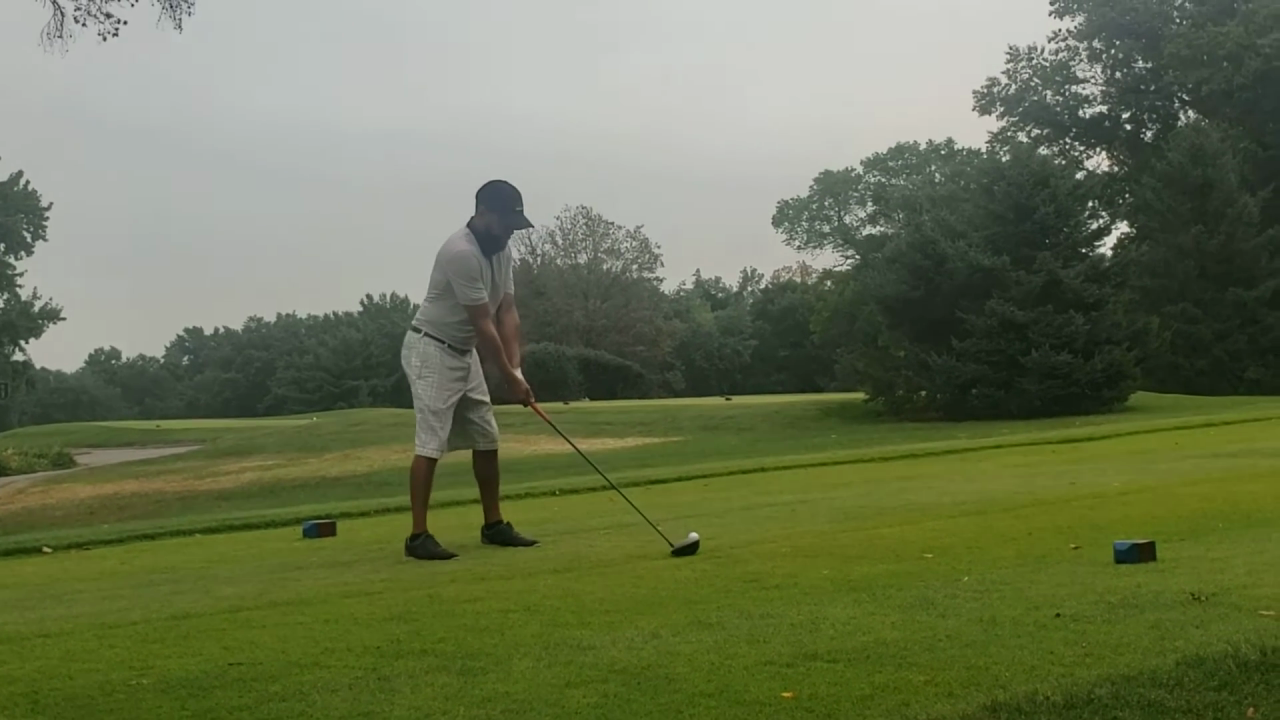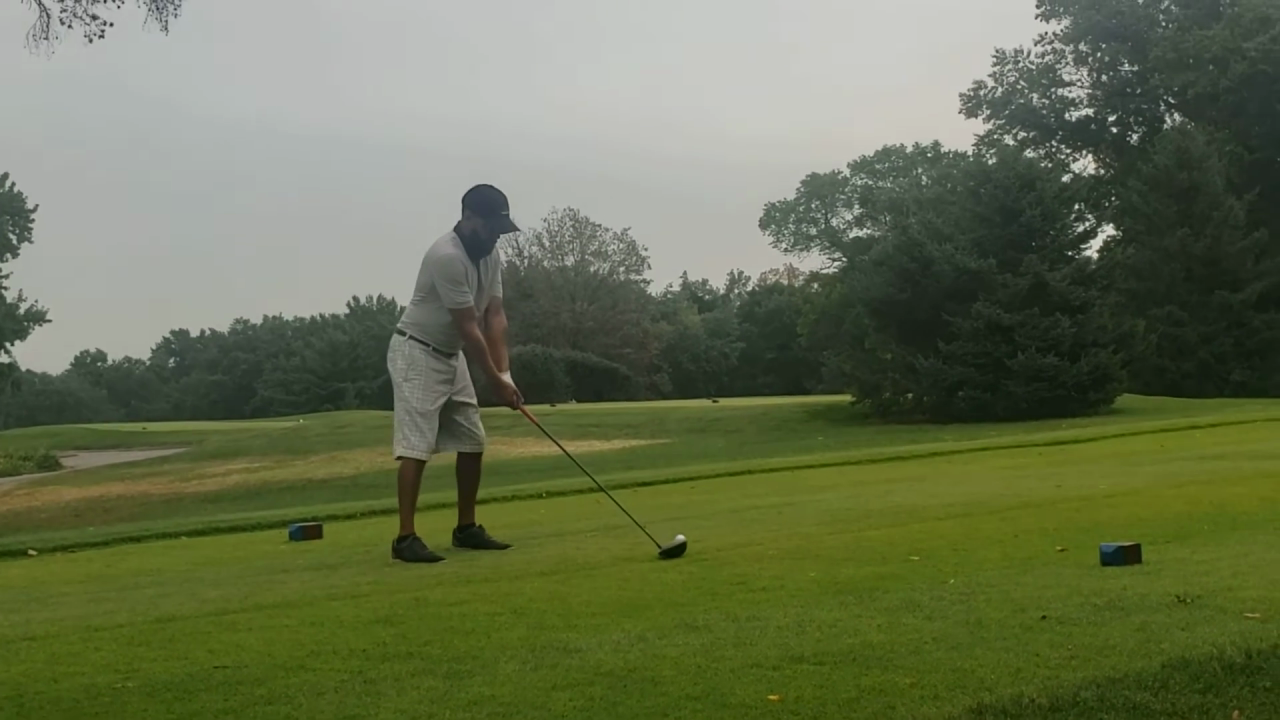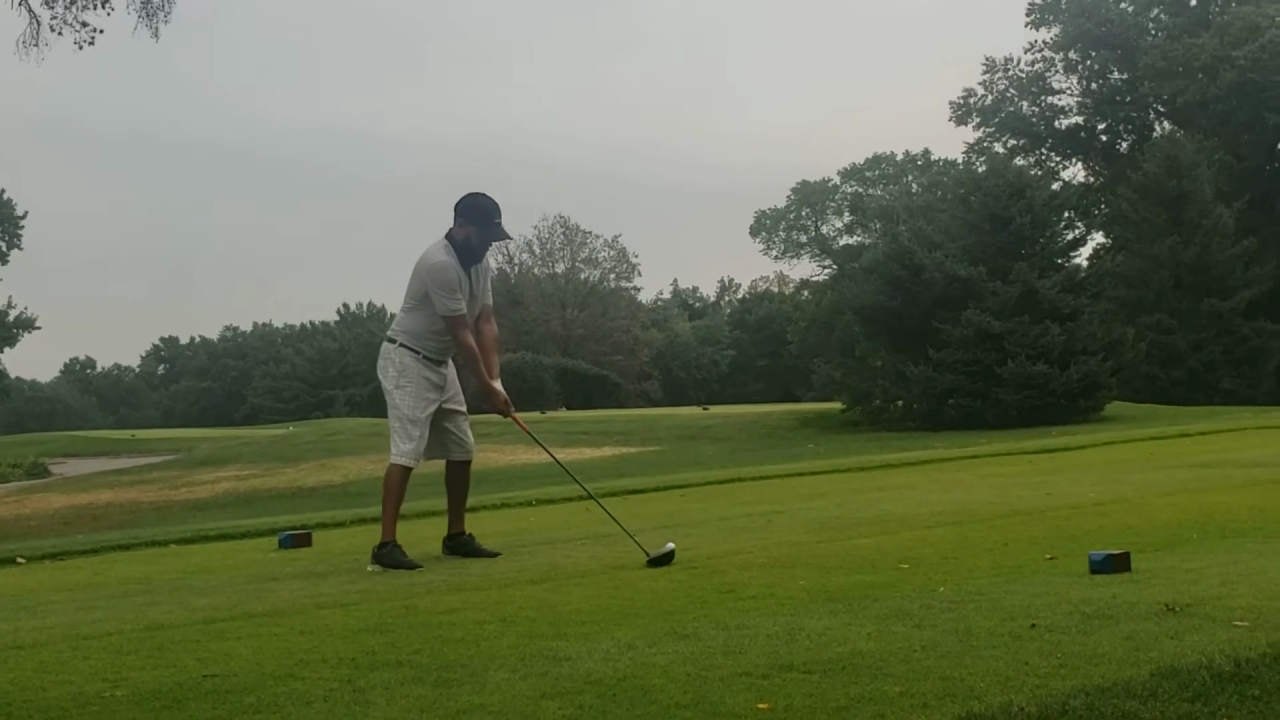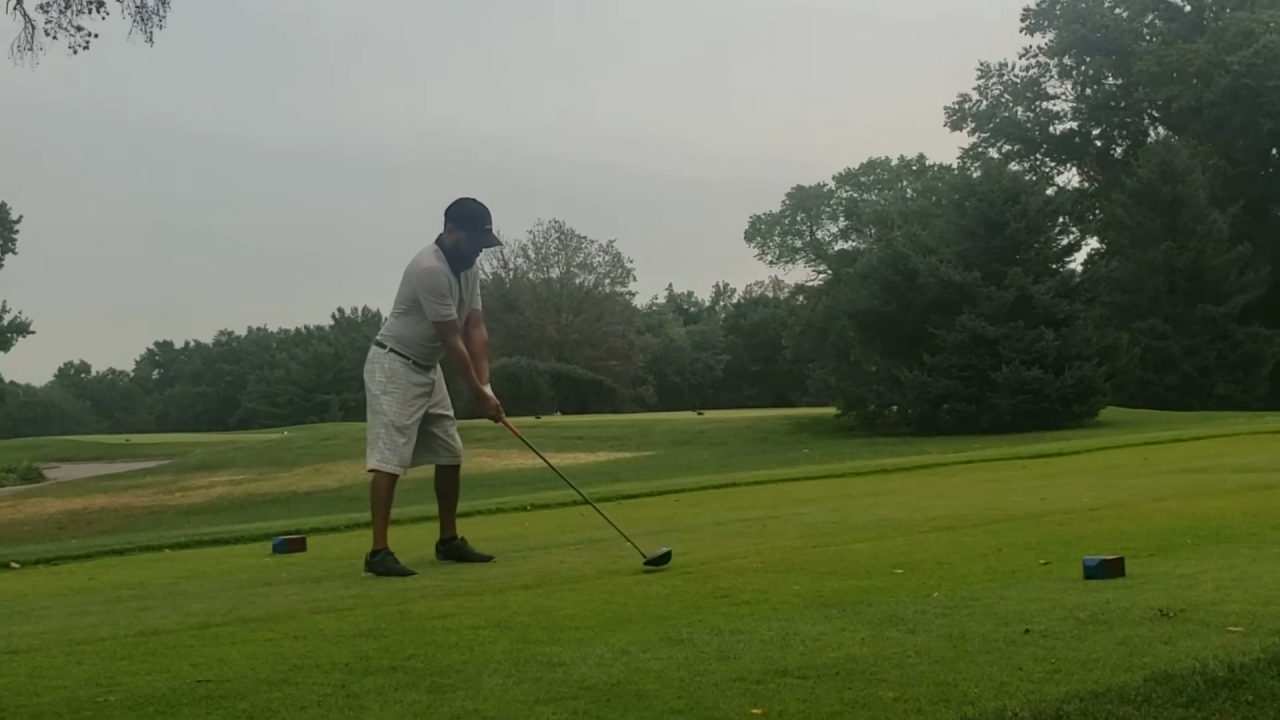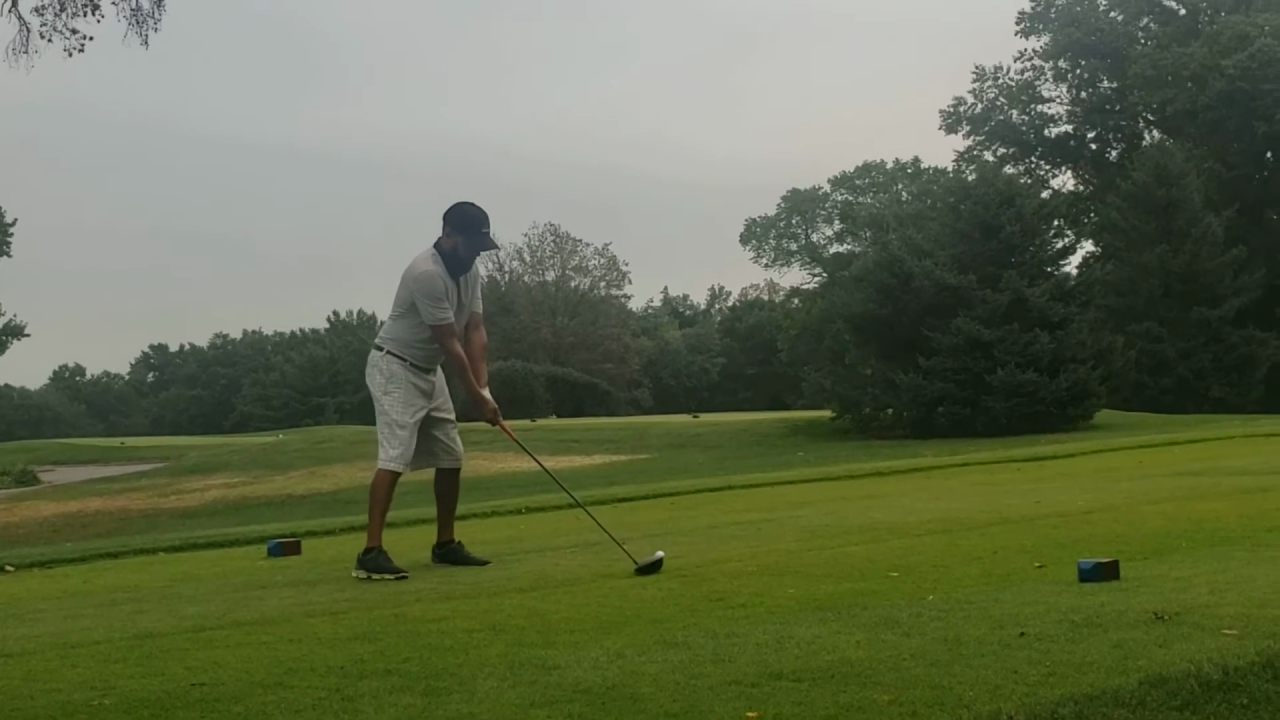
dt=0.3s
person 1, frame 1
left shoulder: (501, 251)
right shoulder: (461, 253)
left elbow: (507, 313)
right elbow: (482, 324)
left wrist: (516, 369)
right wrist: (509, 378)
left hip: (464, 353)
right hip: (431, 350)
left knee: (486, 439)
right knee: (431, 442)
left ankle: (494, 524)
right ankle: (417, 536)
person 1, frame 2
left shoulder: (490, 255)
right shoulder: (447, 257)
left elbow: (495, 317)
right elbow: (469, 327)
left wrist: (505, 373)
right wrist: (496, 381)
left hip: (450, 356)
right hip: (416, 354)
left knee: (472, 442)
right knee: (417, 446)
left ankle: (466, 527)
right ankle: (405, 538)
person 1, frame 3
left shoulder: (480, 263)
right shoulder: (439, 264)
left elbow: (485, 324)
right elbow: (462, 334)
left wrist: (496, 381)
right wrist: (488, 390)
left hip: (439, 363)
right hip: (407, 361)
left knee: (461, 449)
right knee: (407, 452)
left ankle: (456, 536)
right ankle: (385, 546)
person 1, frame 4
left shoulder: (469, 267)
right shoulder: (430, 269)
left elbow: (475, 329)
right elbow: (452, 339)
left wrist: (486, 385)
right wrist: (479, 394)
left hip: (427, 368)
right hip: (394, 366)
left knee: (449, 454)
right knee: (391, 458)
left ankle: (449, 540)
right ankle: (379, 552)
person 1, frame 5
left shoulder: (469, 271)
right shoulder: (427, 273)
left elbow: (475, 332)
right elbow: (450, 343)
left wrist: (485, 388)
right wrist: (477, 397)
left hip: (428, 371)
right hip: (395, 368)
left knee: (450, 457)
right knee: (395, 457)
left ankle: (445, 544)
right ankle: (371, 551)
